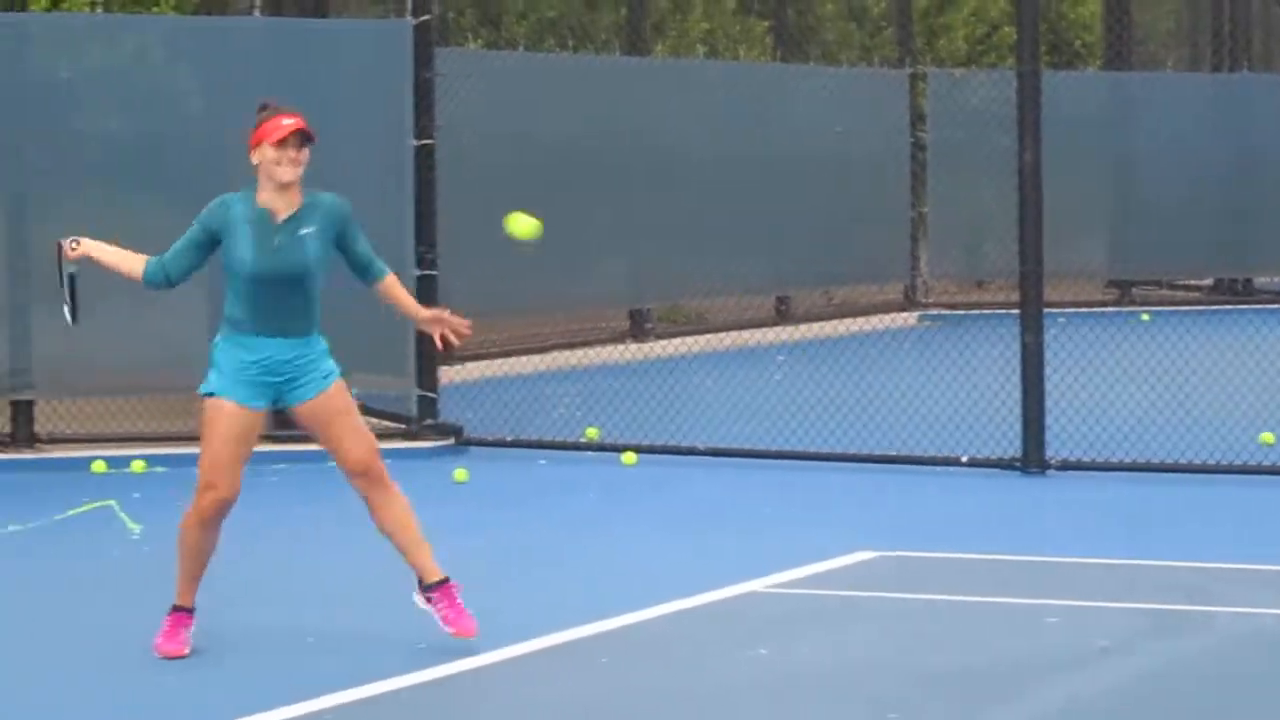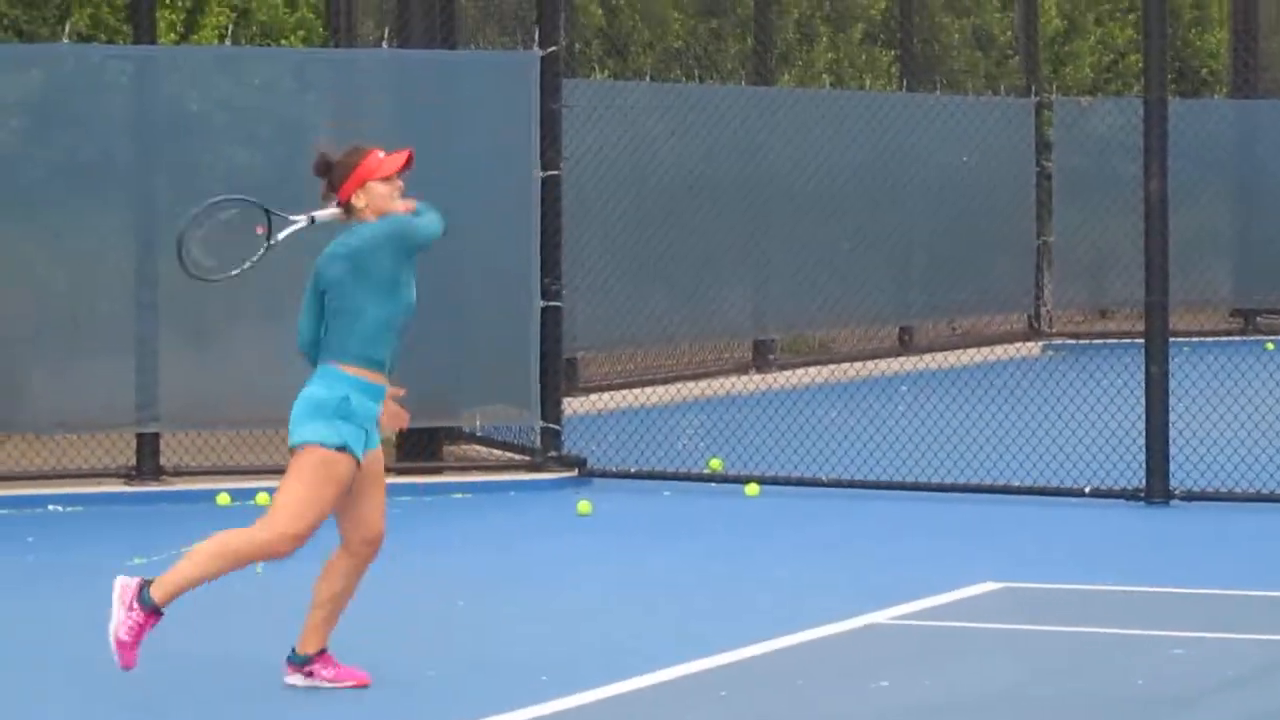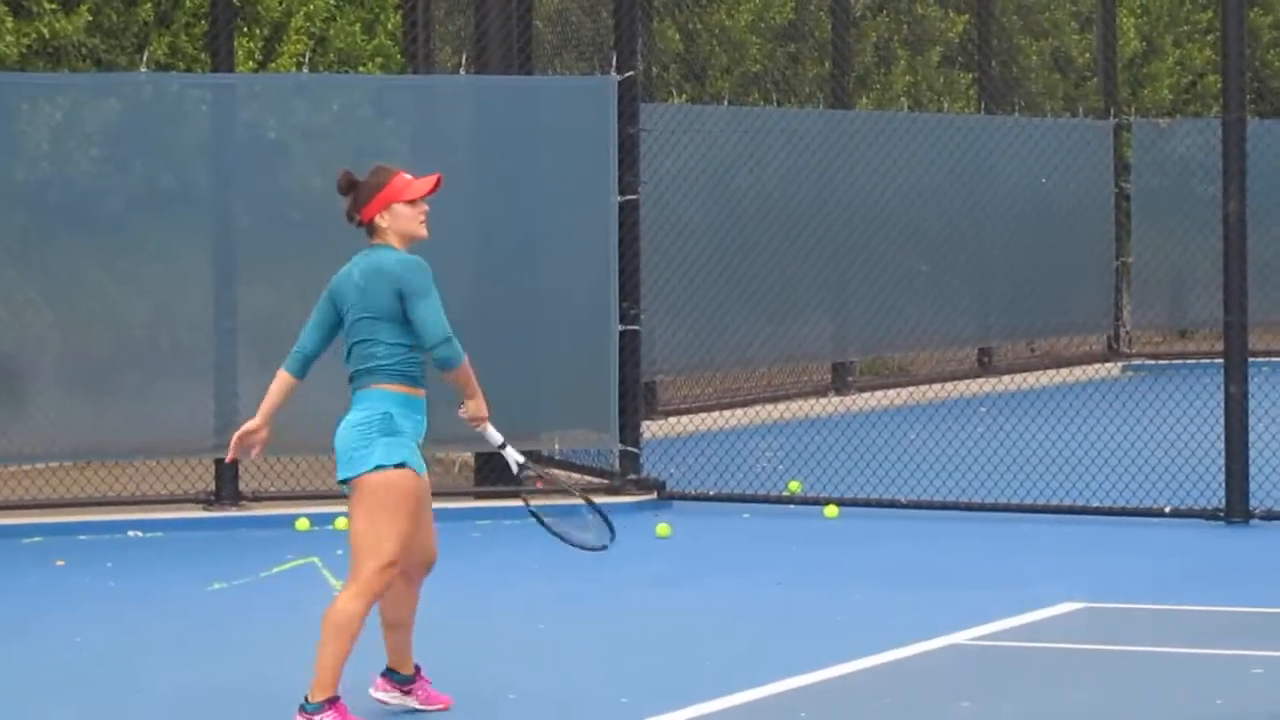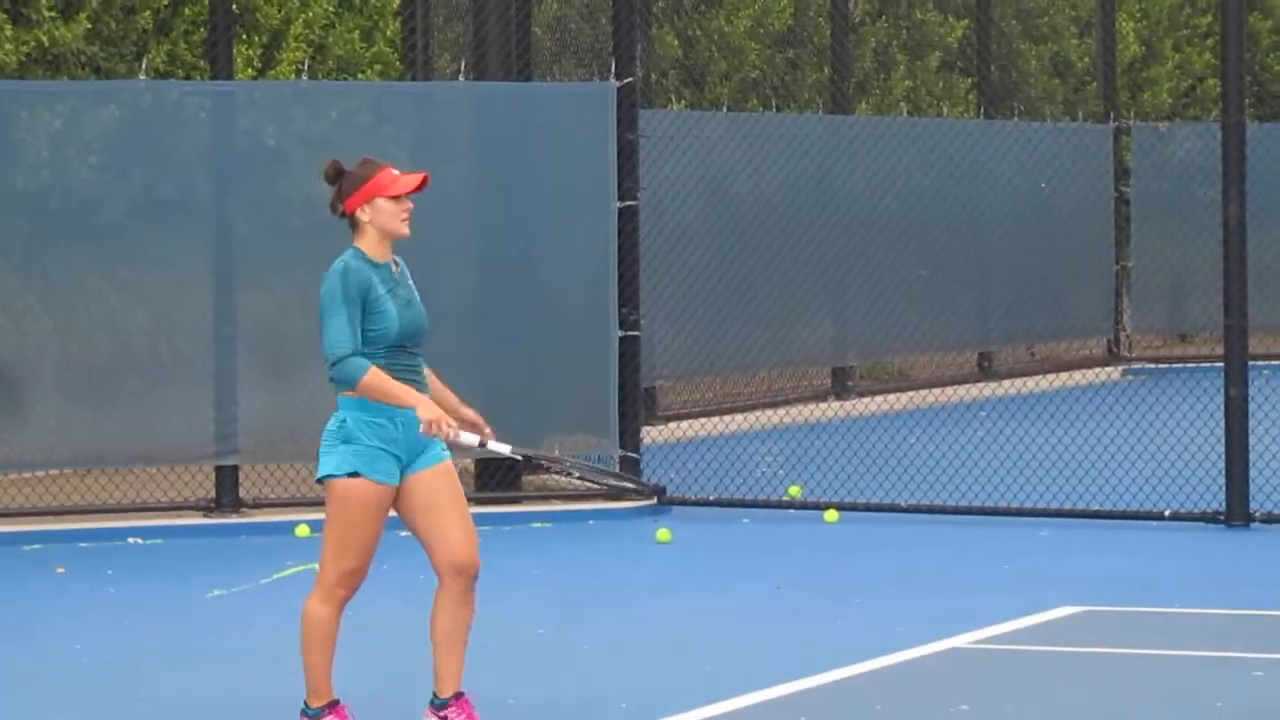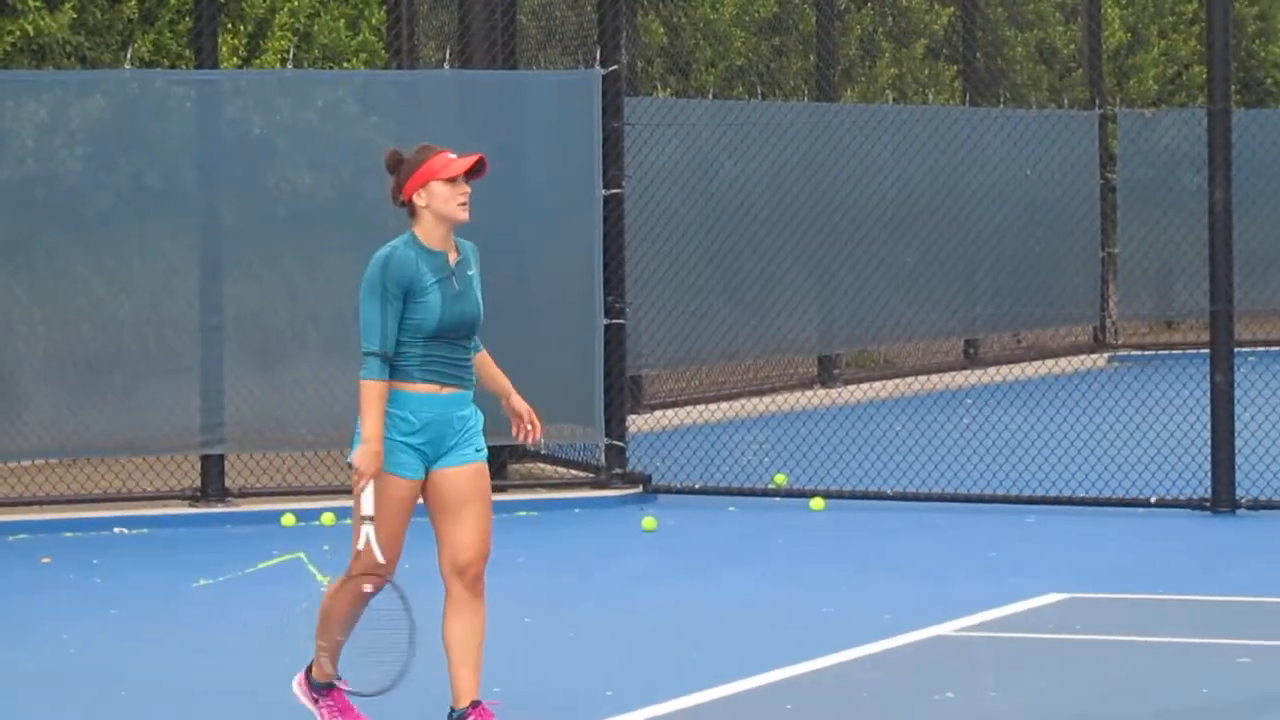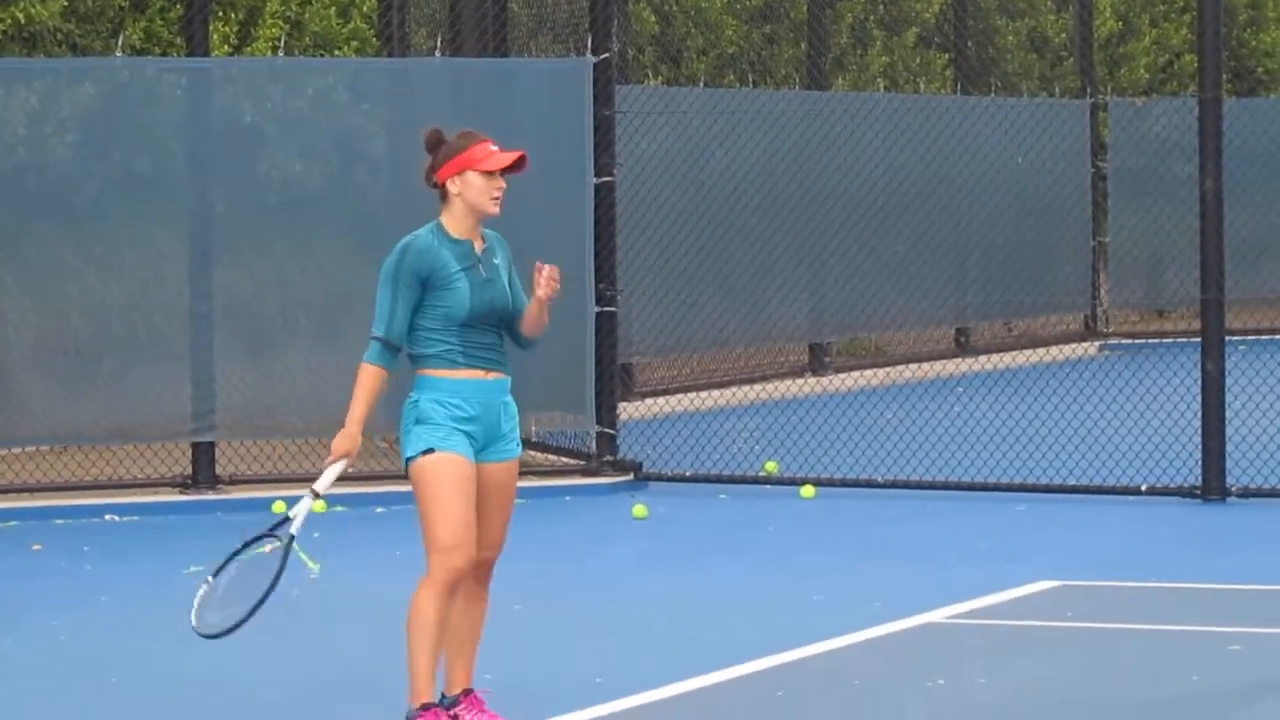
dt=0.4s
person 1, frame 1
left shoulder: (330, 212)
right shoulder: (226, 210)
left elbow: (371, 270)
right elbow: (162, 272)
left wrist: (421, 315)
right wrist: (93, 250)
left hip: (305, 361)
right hip: (239, 363)
left knee: (370, 473)
right knee: (214, 497)
left ankle: (435, 586)
right ankle: (181, 611)
person 1, frame 2
left shoulder: (331, 257)
right shoulder: (396, 239)
left elbow: (311, 346)
right elbow: (430, 225)
right wrist: (408, 211)
left hip: (351, 408)
right hip: (342, 407)
left knee: (366, 539)
right knee: (280, 535)
left ankle: (309, 658)
right ankle: (146, 597)
person 1, frame 3
left shoulder: (346, 278)
right shoulder: (409, 269)
left elbow: (300, 356)
right elbow: (444, 349)
left wrist: (262, 419)
right wrist: (475, 397)
left hip: (382, 427)
right hip: (384, 425)
left knee: (420, 560)
right knee: (373, 575)
person 1, frame 4
left shoulder: (397, 270)
right shoulder: (344, 274)
right elbow: (344, 363)
left wrist: (453, 407)
right wrist: (417, 401)
left hip: (416, 436)
right hip: (364, 434)
left knee: (460, 565)
right knee: (339, 582)
person 1, frame 5
left shoulder: (467, 257)
right shoulder: (392, 262)
right elbow: (374, 359)
left wrist: (510, 397)
right wrist: (370, 439)
left hip: (460, 424)
right hip: (399, 426)
left knee: (469, 569)
right knee: (372, 571)
person 1, frame 6
left shoulder: (496, 248)
right shoulder: (416, 252)
left elbow: (522, 330)
right elbow: (384, 344)
left wrist: (542, 300)
right wrist: (354, 425)
left hip: (498, 411)
right hip: (441, 411)
left knee: (480, 567)
right knee: (450, 564)
